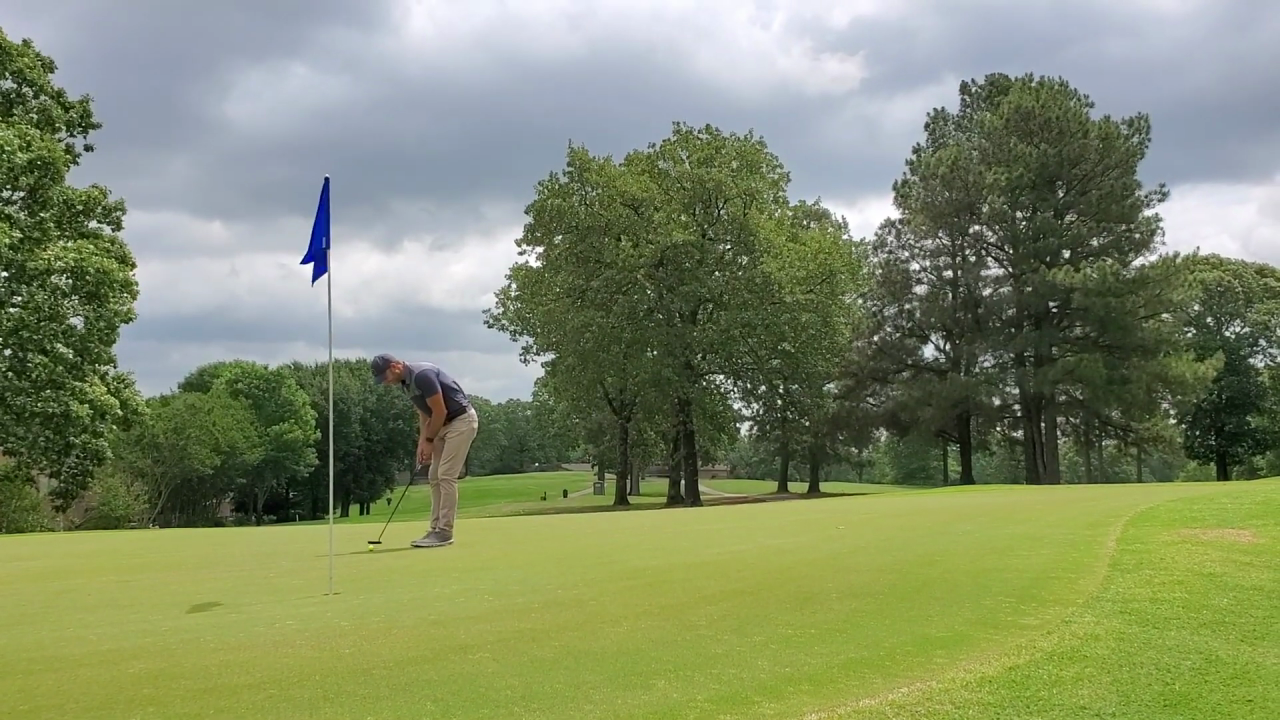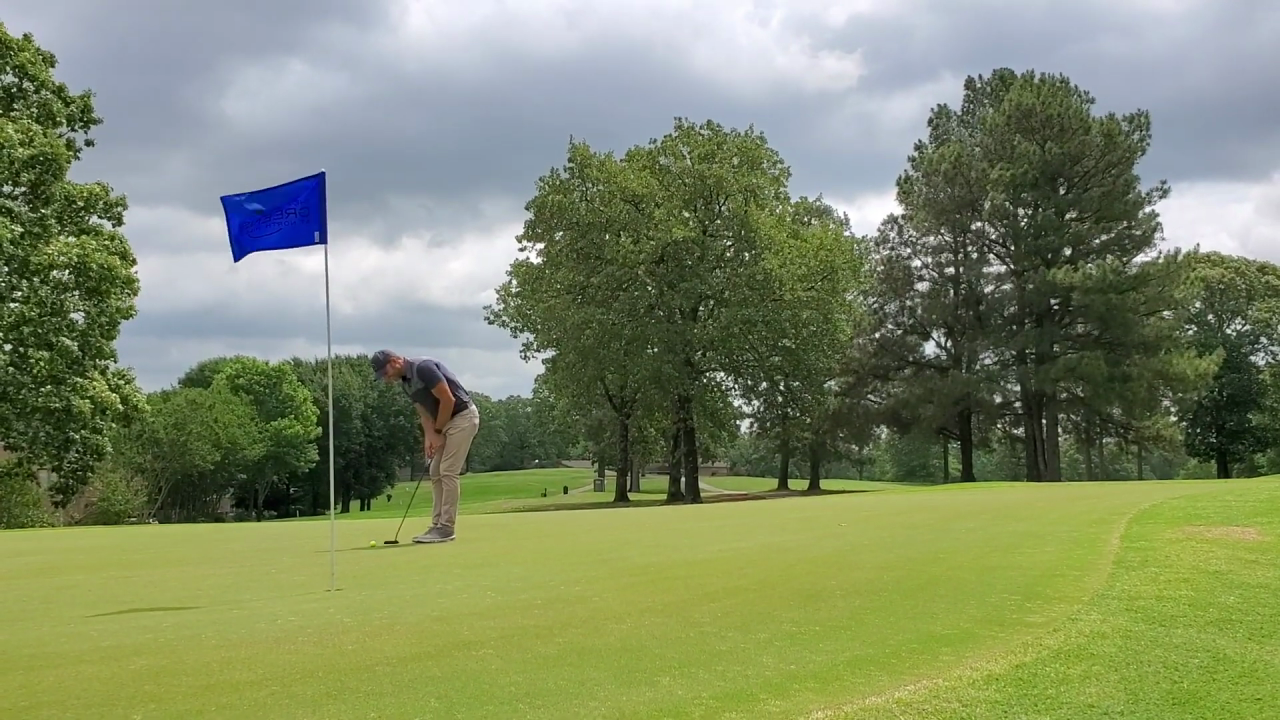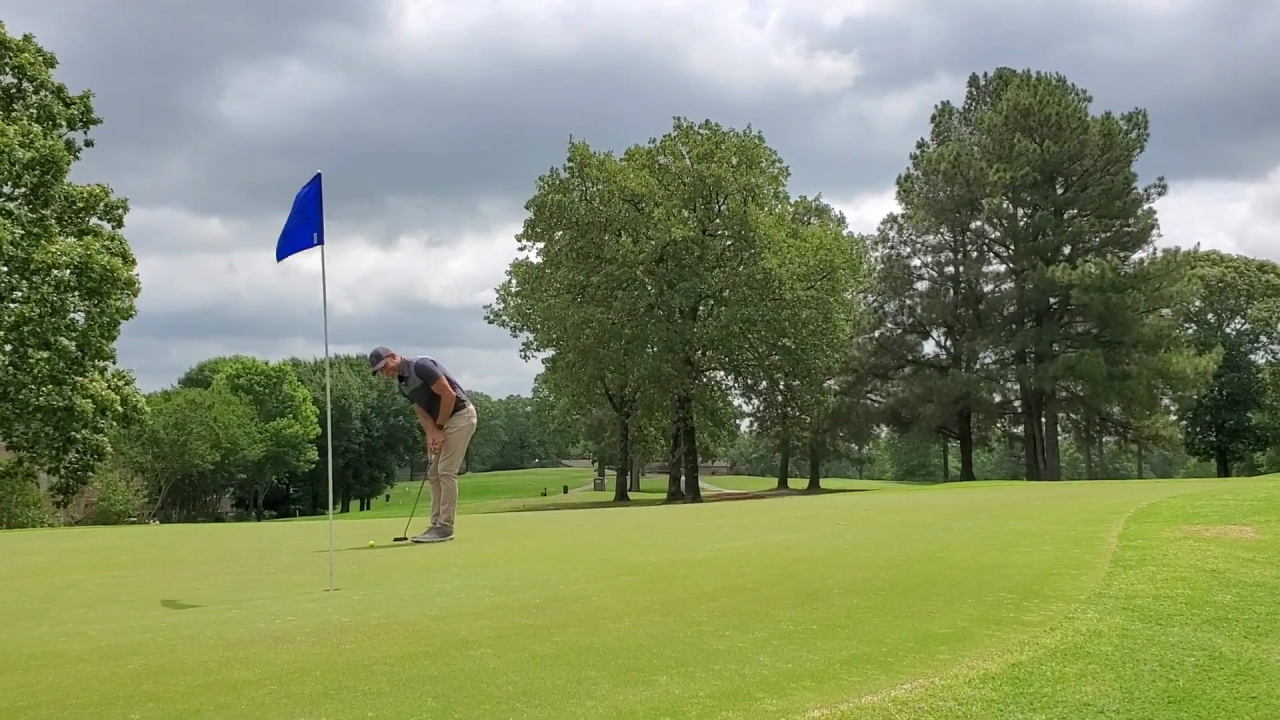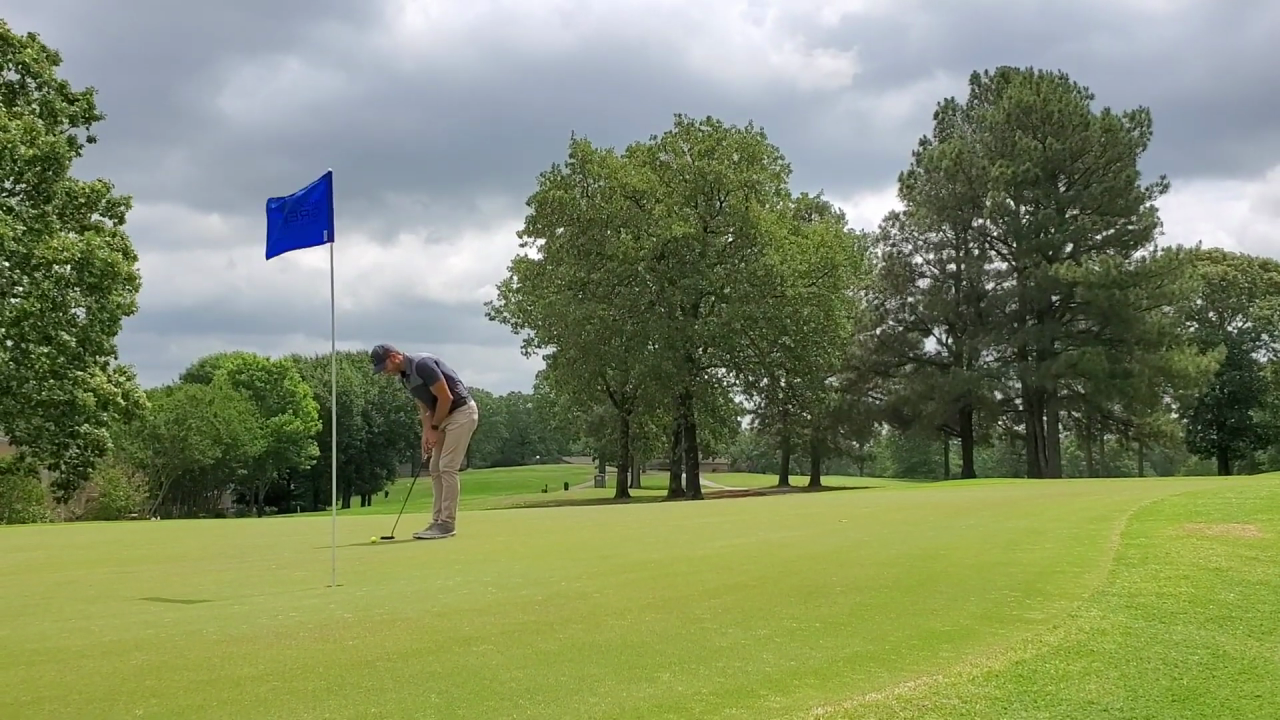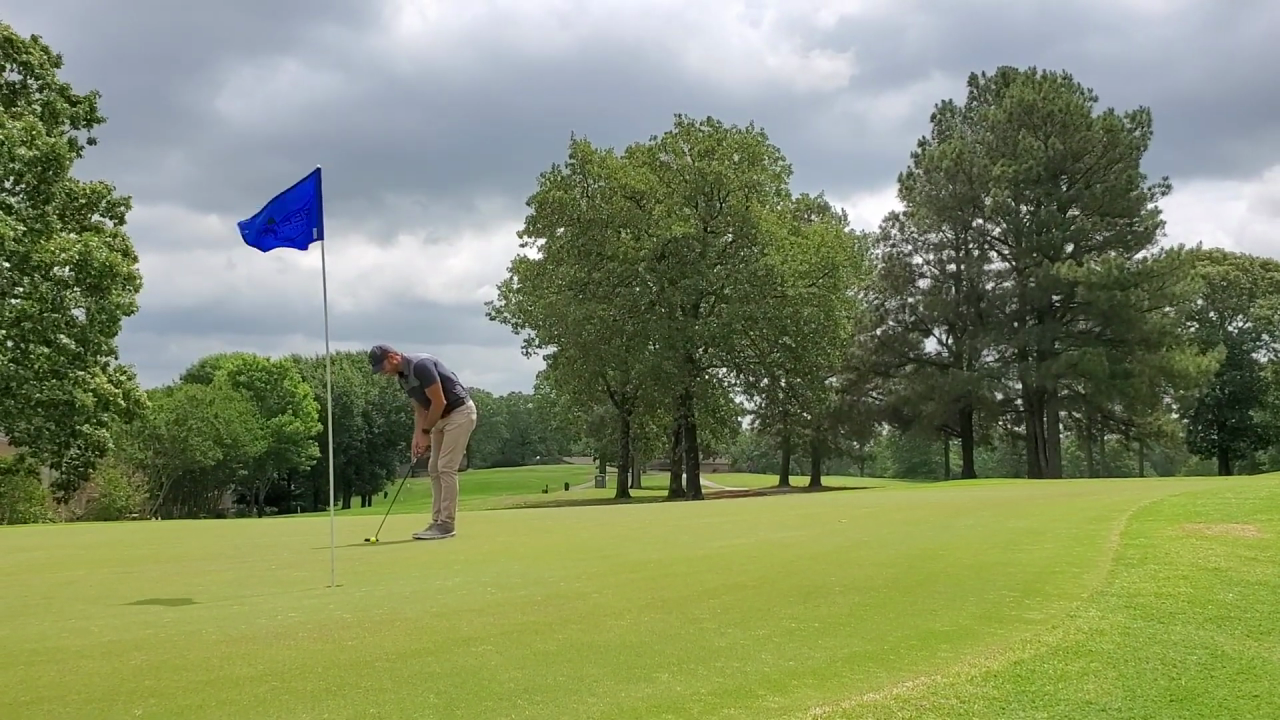
dt=0.5s
person 1, frame 1
left shoulder: (422, 375)
right shoulder: (405, 384)
left elbow: (440, 411)
right elbow: (425, 414)
left wrist: (429, 441)
right wrist: (422, 442)
left hip: (461, 420)
right hip: (445, 424)
left knee: (446, 476)
right knee: (435, 477)
left ankle: (445, 532)
right ankle: (436, 529)
person 1, frame 2
left shoulder: (423, 367)
right shoulder: (405, 383)
left elbow: (448, 399)
right elbow: (425, 413)
left wrist: (437, 432)
right wrist: (428, 438)
left hip: (463, 416)
right hip: (446, 420)
left knee: (448, 471)
right knee: (436, 473)
left ankle: (447, 528)
right ankle: (438, 525)
person 1, frame 3
left shoulder: (421, 365)
right shoulder: (402, 385)
left elbow: (449, 395)
right elbow: (423, 413)
left wrist: (439, 429)
right wrist: (430, 435)
left hip: (460, 415)
right hip: (442, 421)
left knee: (446, 471)
right knee: (434, 473)
left ankle: (446, 527)
right ankle: (437, 525)
person 1, frame 4
left shoulder: (422, 364)
right shoulder: (404, 377)
left elbow: (446, 398)
right elbow: (425, 408)
left wrist: (434, 429)
right wrist: (426, 434)
left hip: (461, 412)
right hip: (445, 416)
left knee: (448, 467)
right knee: (436, 469)
left ankle: (447, 523)
right ankle: (438, 521)
person 1, frame 5
left shoulder: (420, 365)
right shoulder: (402, 377)
left elbow: (439, 402)
right elbow: (420, 409)
left wrist: (425, 433)
right wrist: (417, 437)
left hip: (460, 412)
right hip: (443, 417)
left knee: (446, 468)
right knee: (435, 469)
left ankle: (447, 524)
right ankle: (438, 521)
